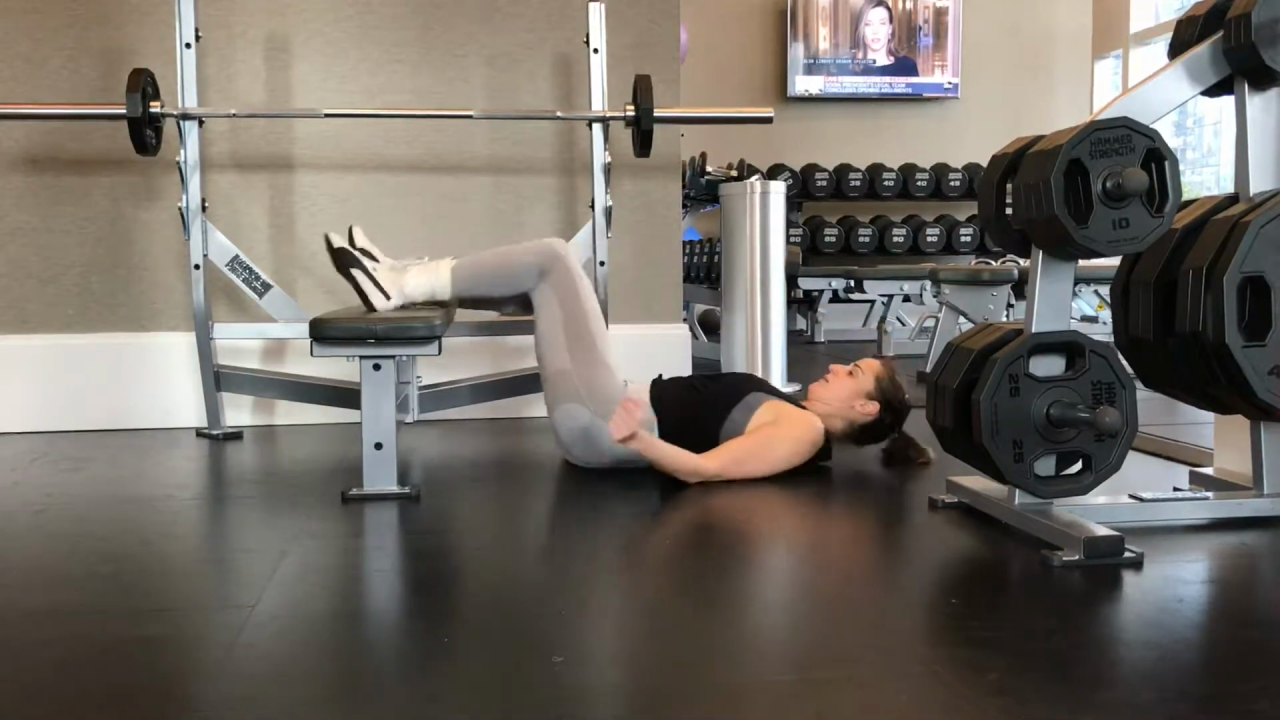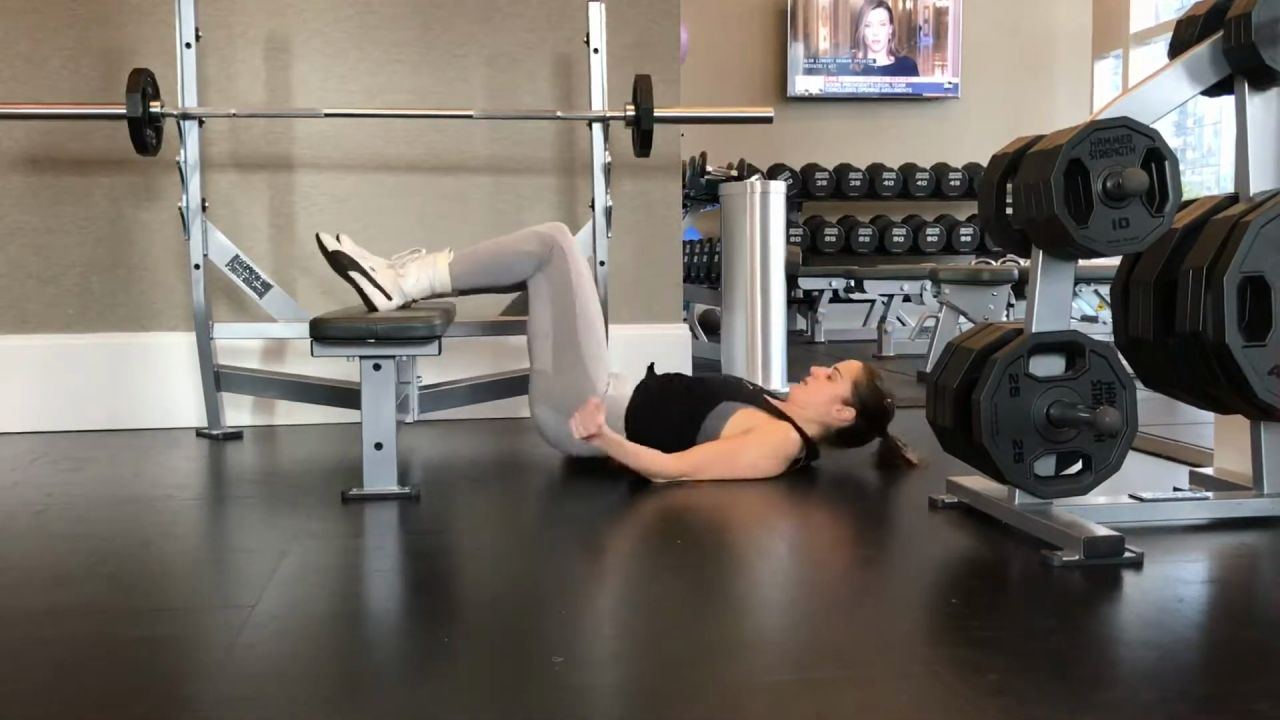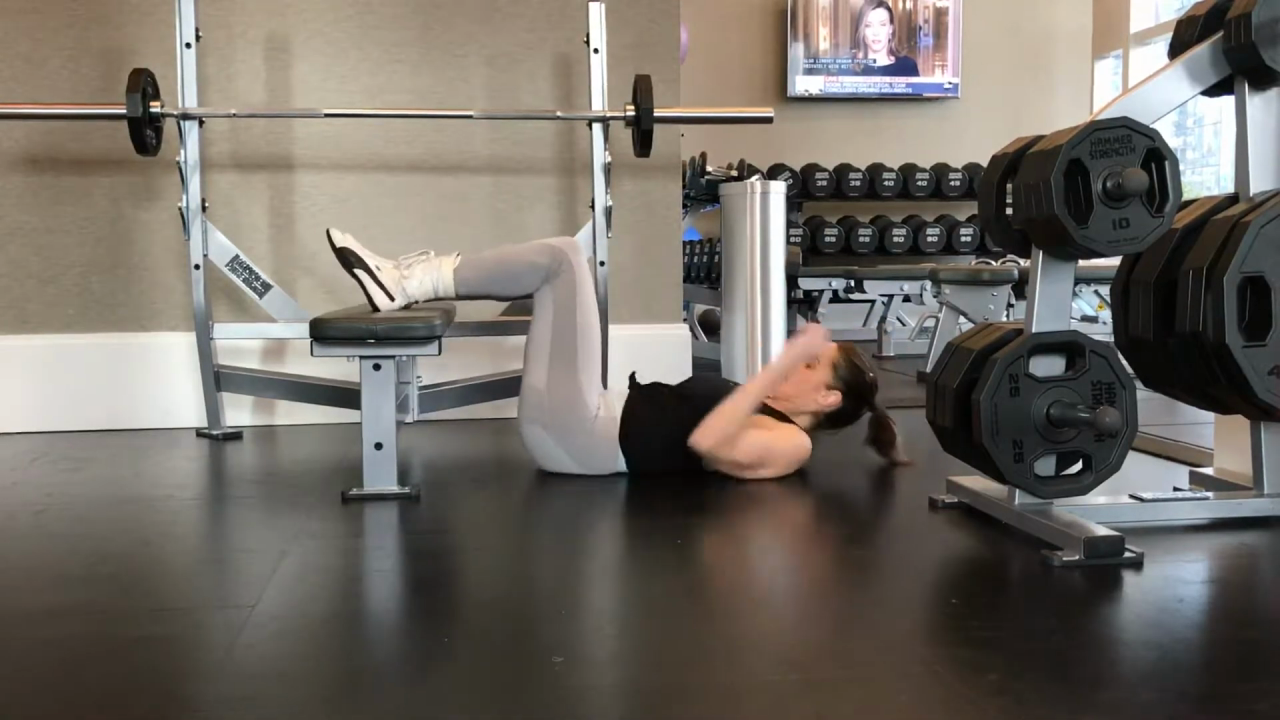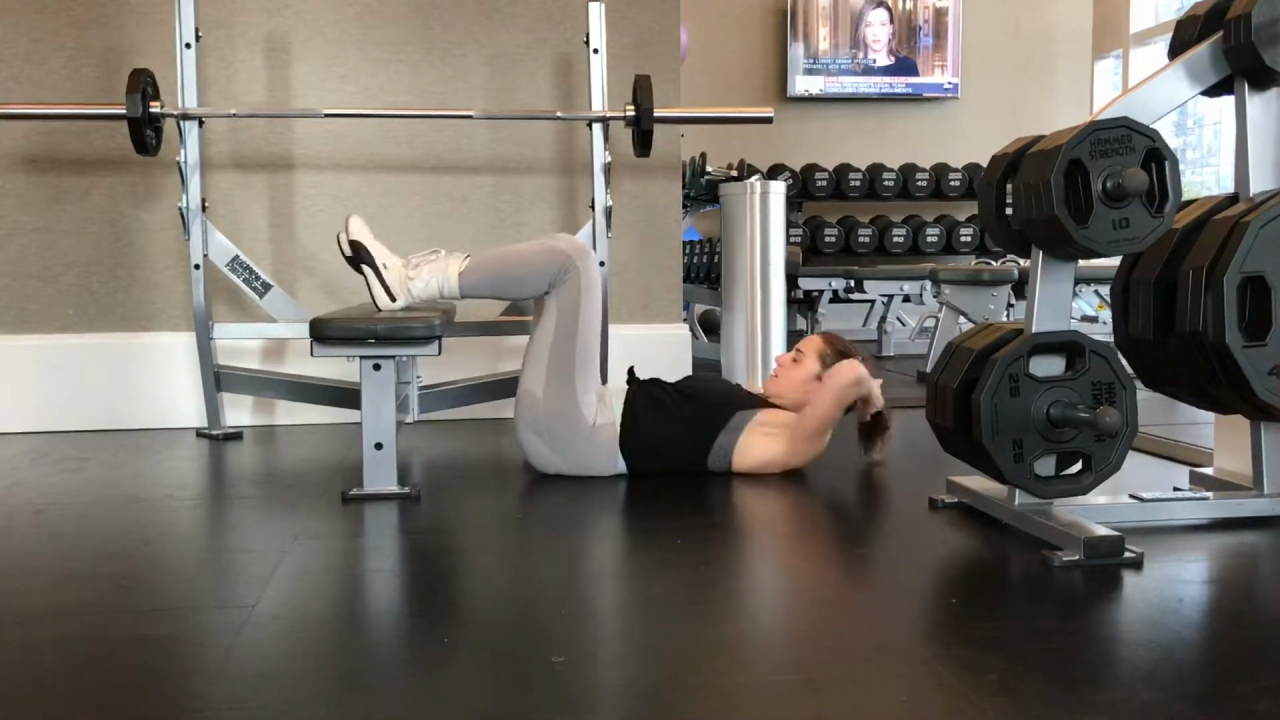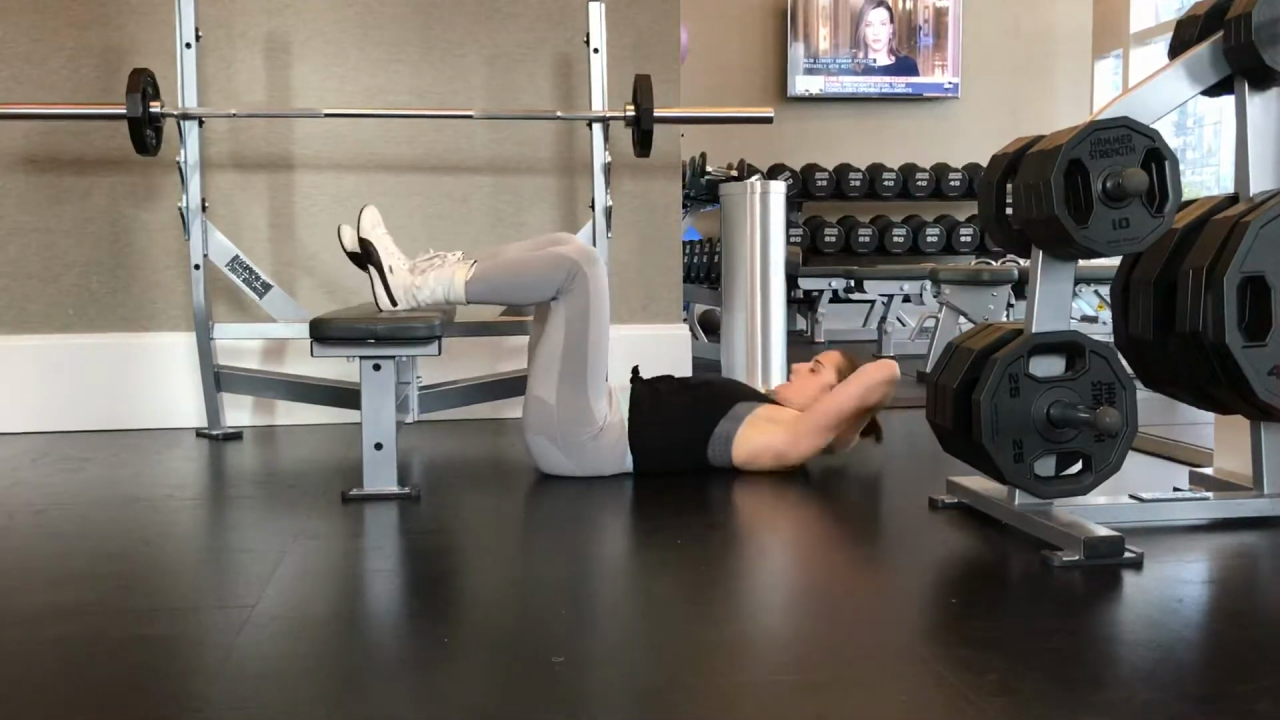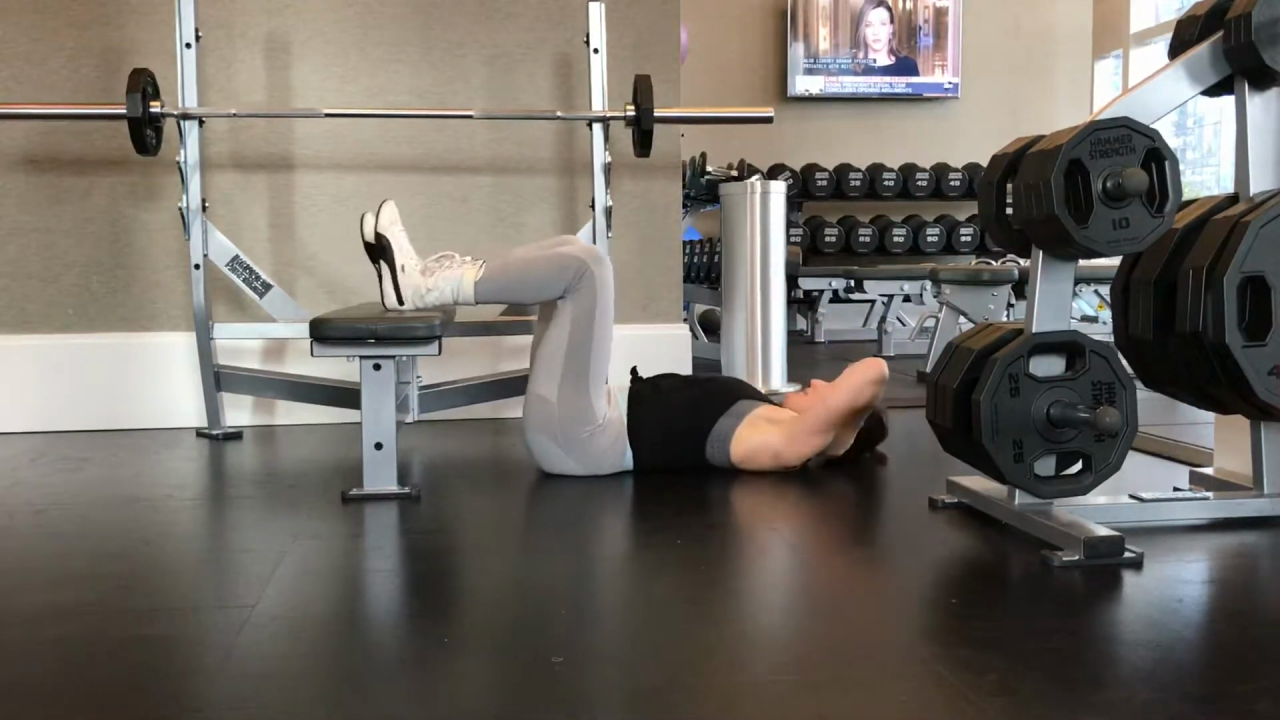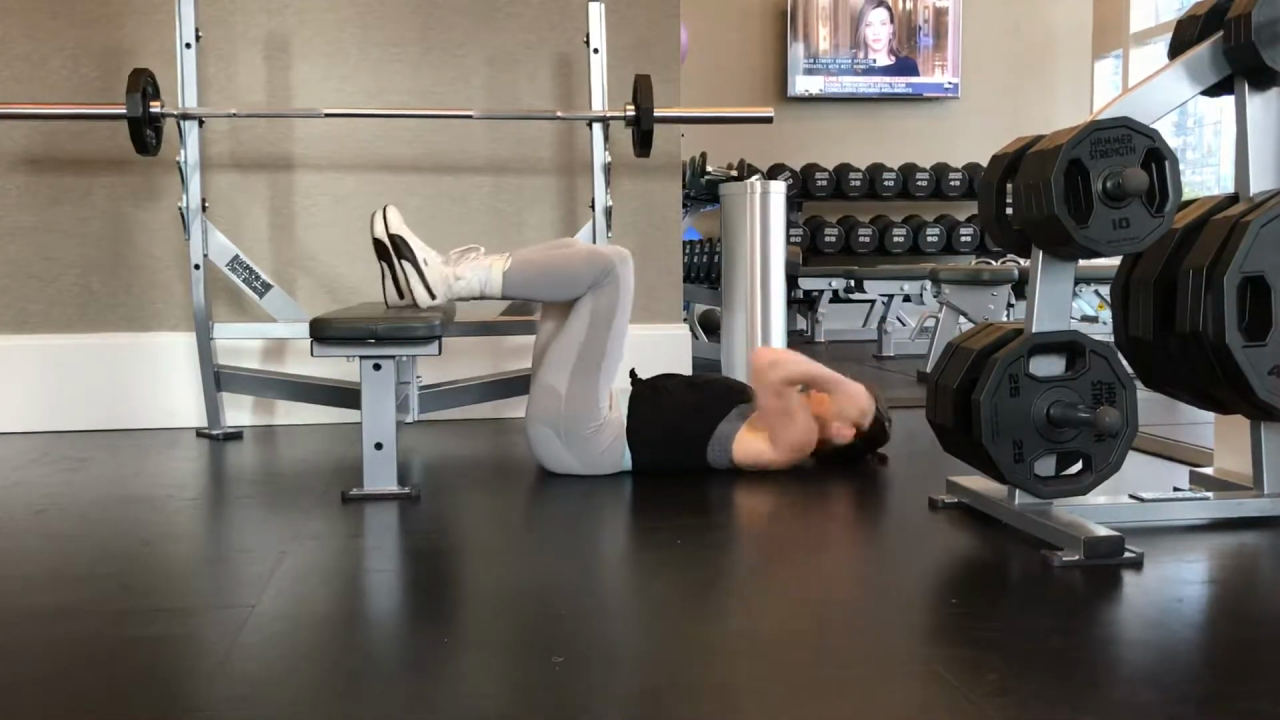
dt=0.2s
person 1, frame 1
left shoulder: (801, 435)
right shoulder: (792, 416)
left elbow: (704, 468)
left wrist: (635, 439)
left hip: (598, 416)
right hip: (620, 410)
left knee: (553, 255)
right knee: (547, 282)
left ankle: (398, 285)
right ankle: (400, 281)
person 1, frame 2
left shoulder: (779, 444)
right shoulder: (776, 416)
left elbow: (664, 469)
left wrist: (605, 437)
left hip: (580, 415)
right hip: (606, 402)
left knee: (555, 241)
right knee: (548, 266)
left ankle: (399, 285)
right ankle: (398, 278)
person 1, frame 3
left shoulder: (789, 443)
right shoulder: (771, 421)
left elbow: (704, 442)
left wrist: (777, 373)
left hip: (576, 438)
right hip: (601, 418)
left knee: (565, 256)
right knee: (561, 263)
left ankle: (404, 285)
right ankle: (404, 279)
person 1, frame 4
left shoulder: (796, 438)
right shoulder: (766, 413)
left elbow: (855, 378)
left wrist: (862, 392)
left hip: (571, 442)
right hip: (603, 416)
left knee: (570, 259)
right knee: (561, 251)
left ankle: (406, 286)
right ankle: (407, 276)
person 1, frame 5
left shoulder: (798, 437)
right shoulder: (771, 415)
left elbow: (884, 372)
left wrist: (851, 426)
left hip: (581, 444)
right hip: (599, 423)
left knee: (578, 264)
right knee: (564, 248)
left ankle: (411, 288)
right ankle: (413, 279)
person 1, frame 6
left shoulder: (795, 442)
right shoulder: (775, 421)
left elbow: (874, 370)
left wrist: (843, 423)
left hip: (577, 442)
right hip: (599, 423)
left knee: (585, 264)
right knee: (567, 253)
left ankle: (419, 287)
right ankle: (420, 280)
person 1, frame 7
left shoulder: (792, 437)
right shoulder: (768, 424)
left elbow: (768, 366)
left wrist: (845, 390)
left hip: (579, 440)
right hip: (582, 428)
left knee: (611, 264)
right knee: (570, 255)
left ankle: (446, 278)
right ankle: (428, 280)
